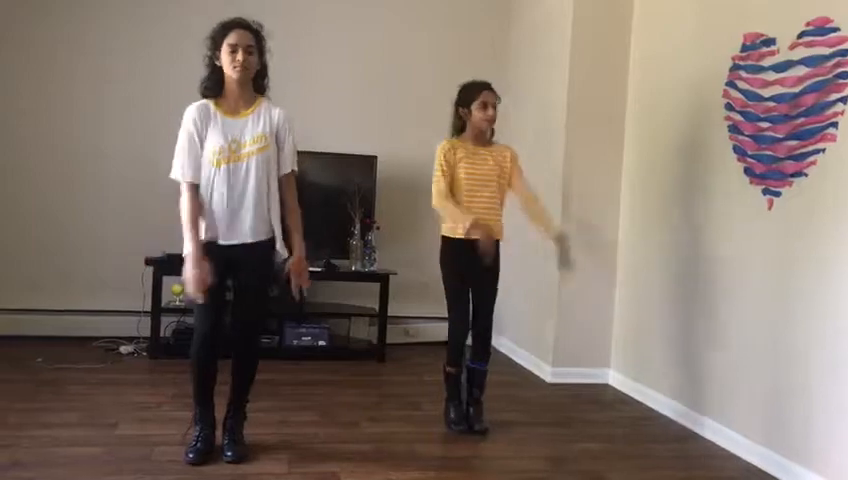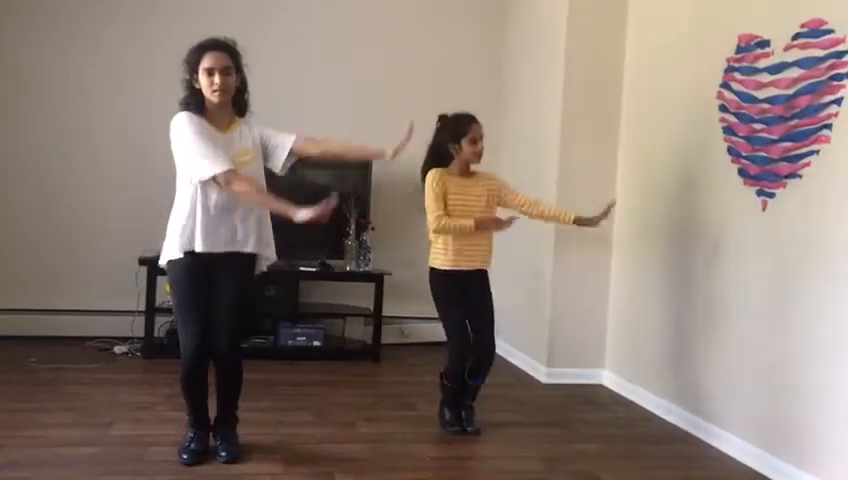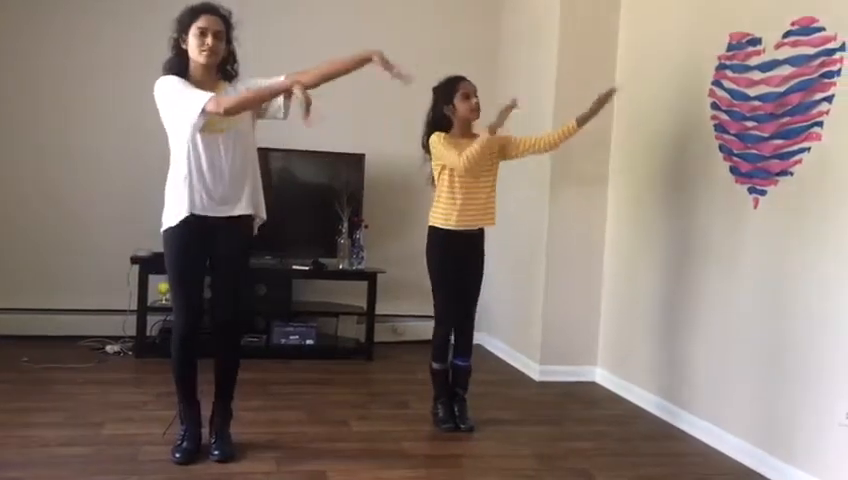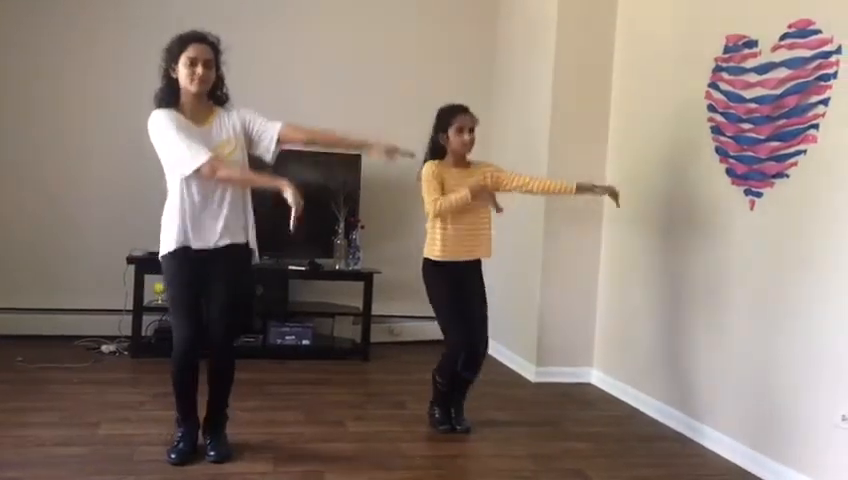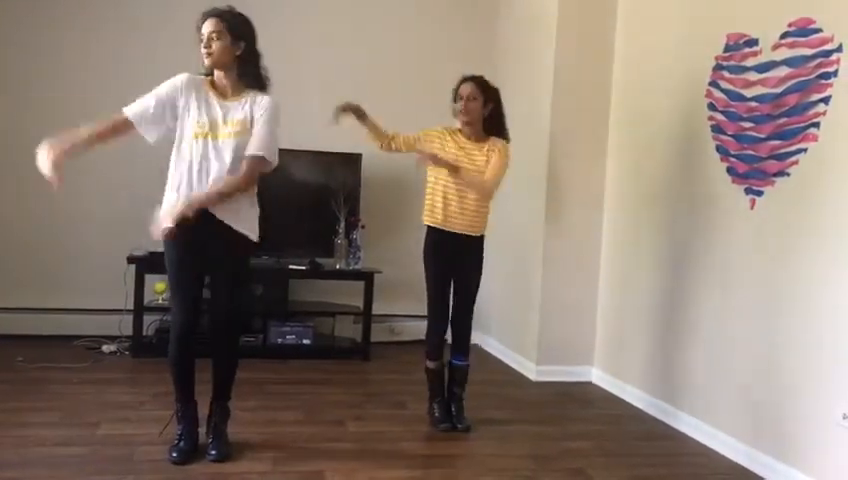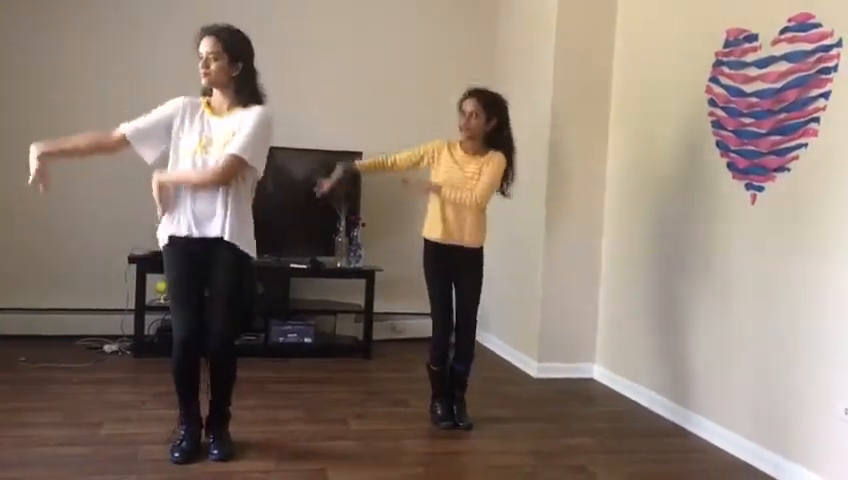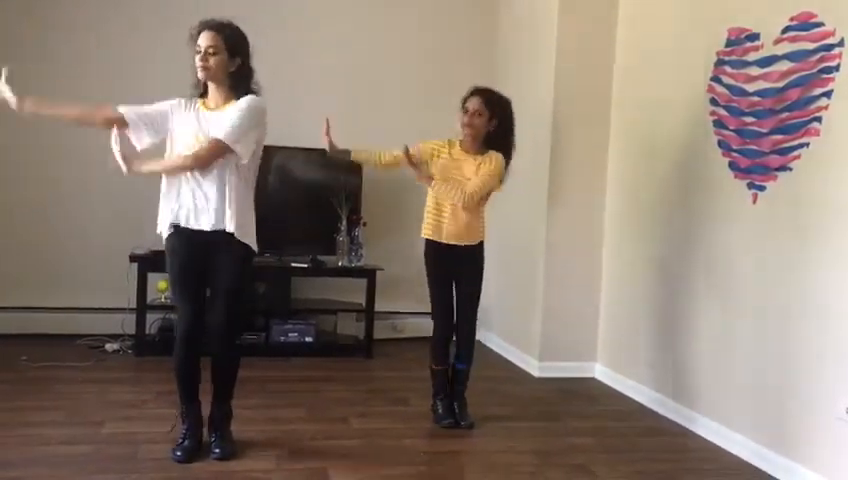
dt=0.7s
person 1, frame 1
left shoulder: (275, 116)
right shoulder: (198, 114)
left elbow: (286, 185)
right elbow: (189, 189)
left wrist: (298, 249)
right wrist: (192, 254)
left hip: (258, 242)
right hip: (211, 241)
left knee: (247, 335)
right knee: (206, 332)
left ankle: (234, 426)
right ankle: (203, 426)
person 1, frame 2
left shoulder: (256, 132)
right shoulder: (185, 125)
left elbow: (313, 149)
right elbow: (230, 182)
left wrist: (380, 154)
right wrist: (294, 211)
left hip: (238, 252)
right hip: (190, 251)
left knee: (226, 344)
right knee: (195, 344)
left ankle: (226, 426)
right ankle: (198, 427)
person 1, frame 3
left shoulder: (243, 88)
right shoulder: (169, 86)
left elbow: (308, 78)
right elbow: (220, 107)
left wrist: (368, 57)
right wrist: (287, 84)
left hip: (234, 217)
right hip: (186, 217)
left knee: (228, 321)
right knee: (187, 321)
left ankle: (221, 423)
right ankle: (189, 424)
person 1, frame 4
left shoulder: (236, 118)
right shoulder: (163, 120)
left elbow: (298, 134)
right elbow: (215, 170)
left wrist: (367, 146)
right wrist: (281, 184)
left hip: (231, 245)
right hip: (184, 245)
left knee: (221, 338)
right knee: (187, 338)
left ankle: (216, 425)
right ankle: (186, 426)
person 1, frame 5
left shoulder: (263, 104)
right shoulder: (183, 90)
left elbow: (248, 174)
right elbow: (122, 121)
left wrist: (192, 204)
right wrist: (61, 144)
left hip: (232, 228)
right hip: (182, 225)
left knee: (226, 328)
right knee: (184, 325)
left ankle: (218, 424)
right ankle: (187, 424)
person 1, frame 6
left shoulder: (256, 117)
right shoulder: (182, 110)
left elbow: (220, 175)
right elbow: (114, 139)
left wrist: (164, 180)
right wrist: (49, 150)
left hip: (229, 241)
right hip: (182, 237)
left knee: (220, 337)
right knee: (186, 334)
left ankle: (218, 424)
right ankle: (189, 424)
person 1, frame 7
left shoulder: (250, 108)
right shoulder: (179, 110)
left elbow: (200, 158)
right elbow: (105, 117)
left wrist: (138, 167)
left hip: (229, 235)
right hip: (184, 231)
left knee: (223, 331)
right knee: (188, 329)
left ankle: (220, 423)
right ankle: (191, 423)
person 2, frame 1
left shoulder: (505, 154)
right shoulder: (448, 149)
left elbow: (527, 197)
right elbow: (440, 200)
left wrist: (554, 233)
right wrist: (471, 226)
left hip: (491, 247)
right hip: (456, 247)
left knee: (483, 328)
right knee: (459, 326)
left ankle: (475, 403)
right ankle: (453, 403)
person 2, frame 2
left shoulder: (490, 183)
right shoulder: (436, 177)
left elbow: (531, 207)
right elbow: (436, 223)
left wrist: (582, 220)
right wrist: (482, 223)
left hip: (477, 276)
right hip: (445, 275)
left knee: (485, 351)
right knee: (462, 348)
left ankle: (465, 406)
right ankle: (448, 405)
person 2, frame 3
left shoulder: (494, 143)
right shoulder: (439, 141)
left elbow: (541, 143)
right elbow: (464, 163)
left wrist: (586, 116)
right wrist: (494, 125)
left hip: (473, 239)
right hip: (444, 237)
left knee: (465, 321)
right knee: (445, 320)
left ankle: (459, 399)
right ankle: (441, 401)
person 2, frame 4
left shoulder: (486, 171)
right shoulder: (433, 169)
left elbow: (533, 184)
right elbow: (434, 207)
left wrist: (590, 188)
right wrist: (473, 192)
left hip: (471, 268)
right hip: (439, 266)
left knee: (478, 346)
right knee: (456, 344)
left ankle: (456, 404)
right ankle: (438, 404)
person 2, frame 5
left shoulder: (498, 147)
right shoulder: (439, 136)
left elbow: (487, 186)
right elbow: (390, 141)
left wrist: (447, 164)
right wrist: (361, 116)
left hip: (472, 243)
right hip: (439, 238)
left knee: (463, 321)
right knee: (438, 319)
left ankle: (456, 401)
right ankle: (436, 400)
person 2, frame 6
left shoulder: (495, 159)
right shoulder: (436, 150)
left elbow: (476, 199)
right elbow: (390, 162)
left wrist: (433, 188)
right wrist: (346, 168)
left hip: (470, 252)
right hip: (437, 247)
left knee: (466, 329)
right knee: (443, 326)
left ankle: (457, 398)
right ankle: (439, 398)
person 2, frame 7
left shoulder: (494, 161)
right shoulder: (436, 149)
left elbow: (466, 197)
right elbow: (387, 158)
left wrist: (426, 176)
right wrist: (342, 152)
left hip: (470, 250)
right hip: (437, 246)
left knee: (466, 326)
right knee: (443, 324)
left ankle: (458, 397)
right ankle: (440, 398)
